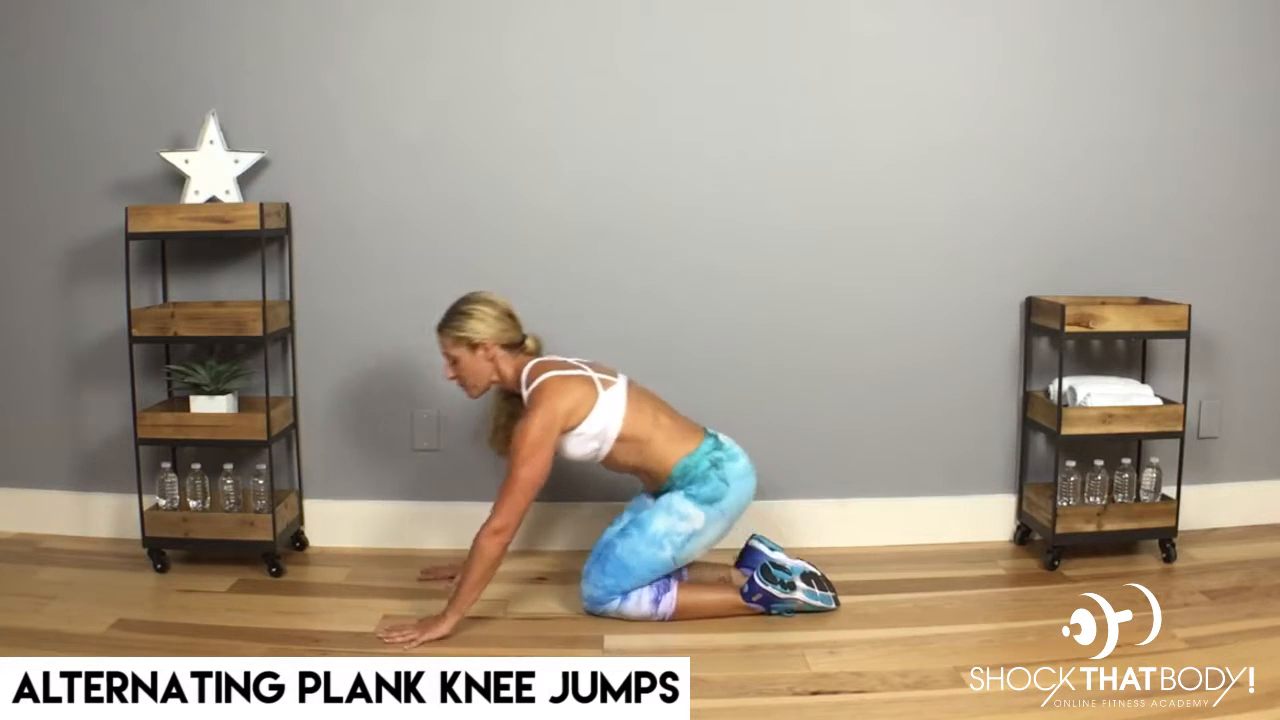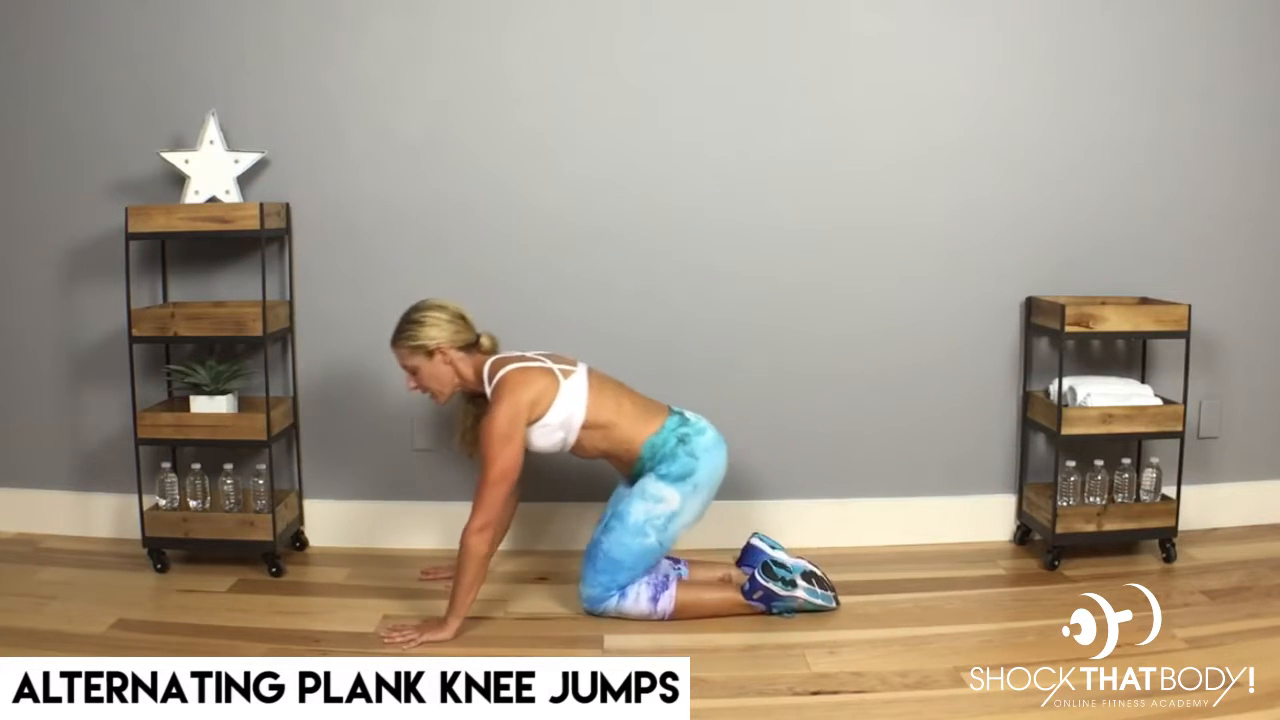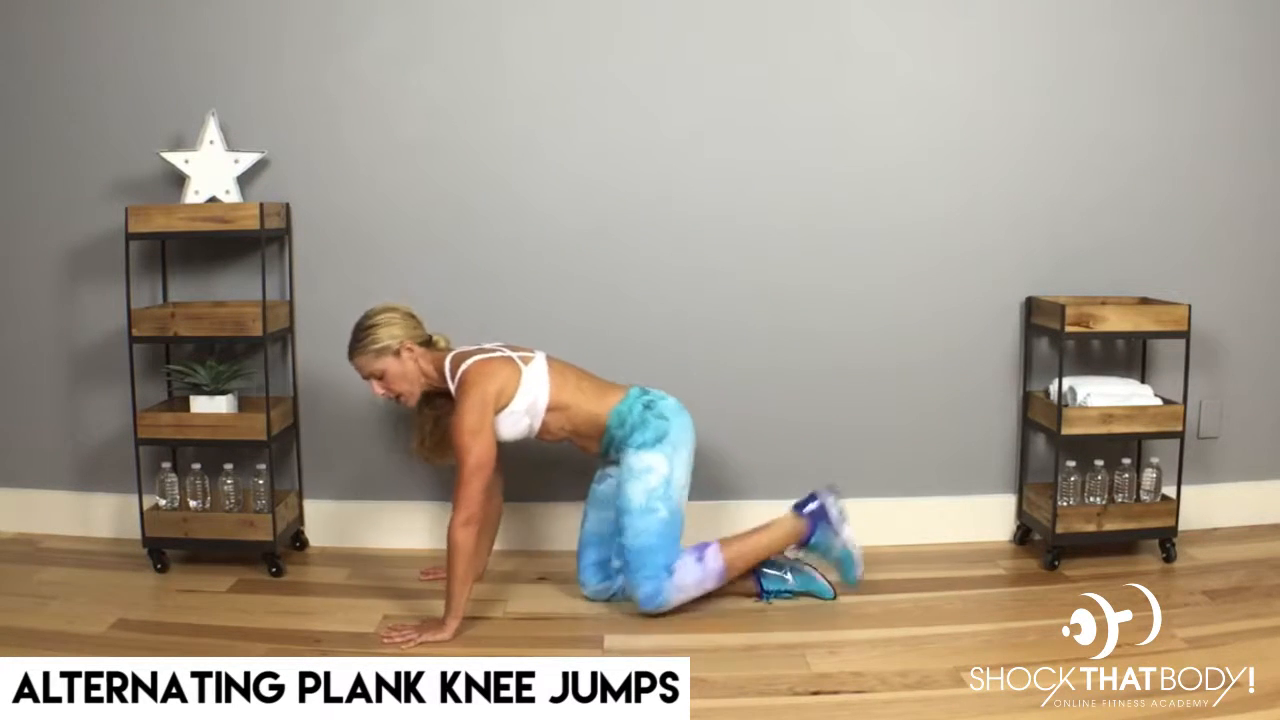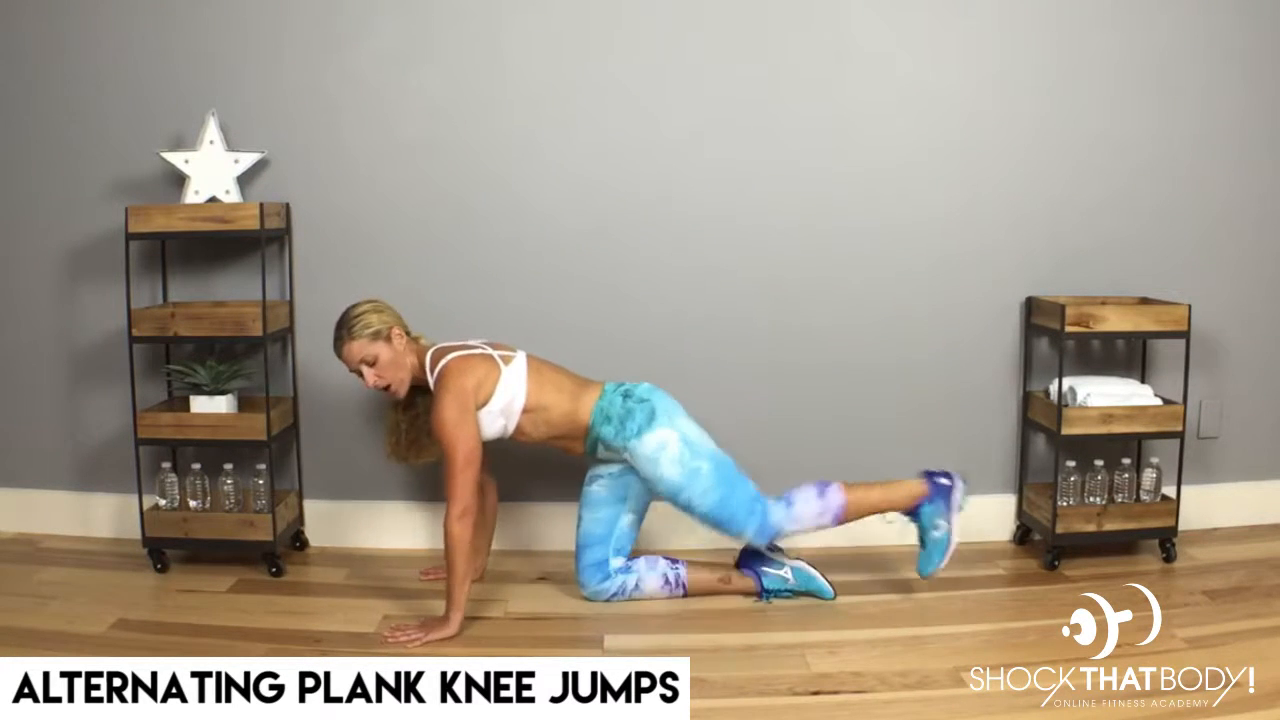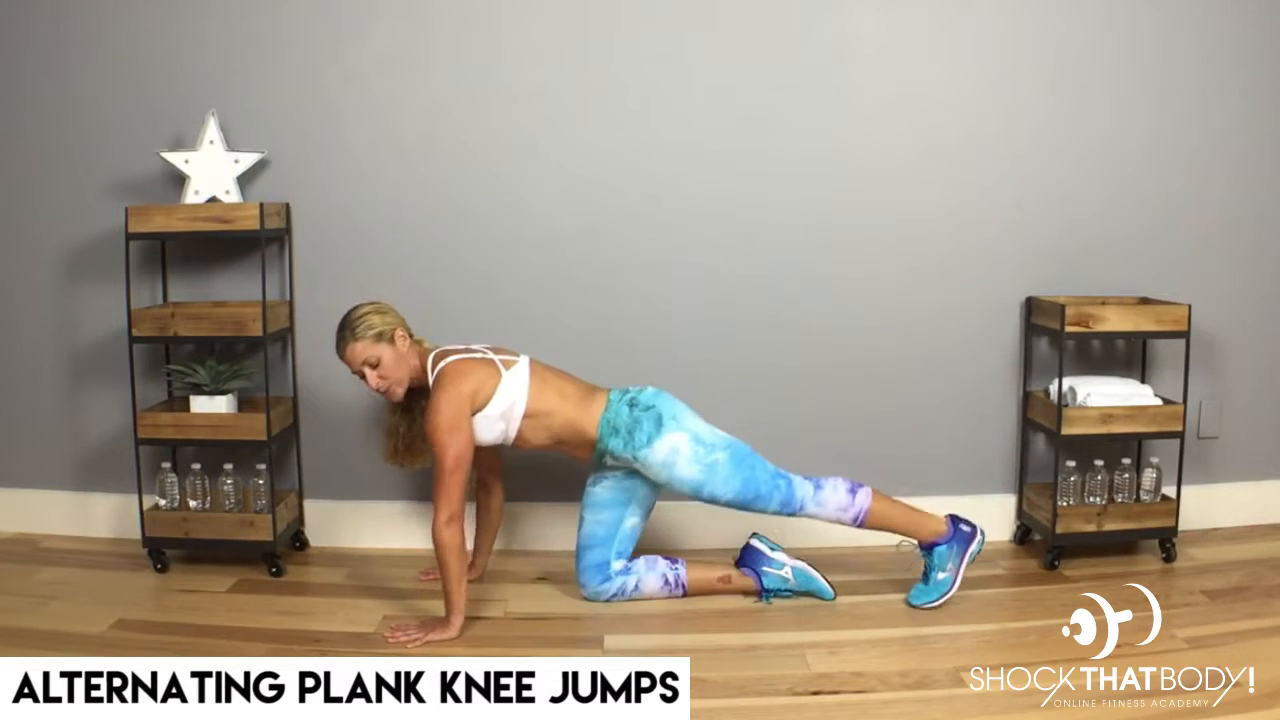
dt=0.3s
person 1, frame 1
left shoulder: (546, 404)
right shoulder: (545, 377)
left elbow: (501, 526)
right elbow: (514, 499)
left wrist: (447, 618)
right wrist: (471, 567)
left hip: (711, 484)
right hip: (698, 475)
left knee: (601, 592)
right knee: (613, 569)
left ankle: (758, 593)
right ankle: (753, 569)
person 1, frame 2
left shoulder: (507, 400)
right shoulder: (503, 375)
left elbow: (482, 523)
right elbow: (505, 495)
left wrist: (450, 621)
right wrist: (474, 567)
left hip: (683, 455)
right hip: (671, 451)
left knee: (602, 594)
right knee: (614, 571)
left ankle: (764, 594)
right ankle: (753, 569)
person 1, frame 3
left shoulder: (471, 391)
right shoulder: (462, 376)
left elbow: (466, 518)
right elbow: (490, 489)
left wrist: (448, 622)
right wrist: (473, 568)
left hip: (650, 427)
right hip: (624, 443)
left knee: (654, 590)
right knee: (599, 580)
left ankle: (805, 523)
right ankle: (761, 573)
person 1, frame 4
left shoulder: (450, 387)
right shoulder: (444, 378)
left elbow: (459, 511)
right elbow: (484, 482)
left wrist: (451, 617)
right wrist: (475, 564)
left hip: (635, 418)
right hip: (614, 446)
left knee: (760, 519)
right knee: (601, 581)
left ankle: (929, 494)
right ankle: (757, 574)
person 1, frame 5
left shoulder: (446, 395)
right shoulder: (454, 375)
left elbow: (446, 519)
right elbow: (490, 482)
left wrist: (452, 619)
right wrist: (477, 565)
left hip: (642, 427)
right hip: (617, 455)
left knee: (787, 493)
right knee: (600, 581)
left ankle: (946, 533)
right ankle: (756, 574)
